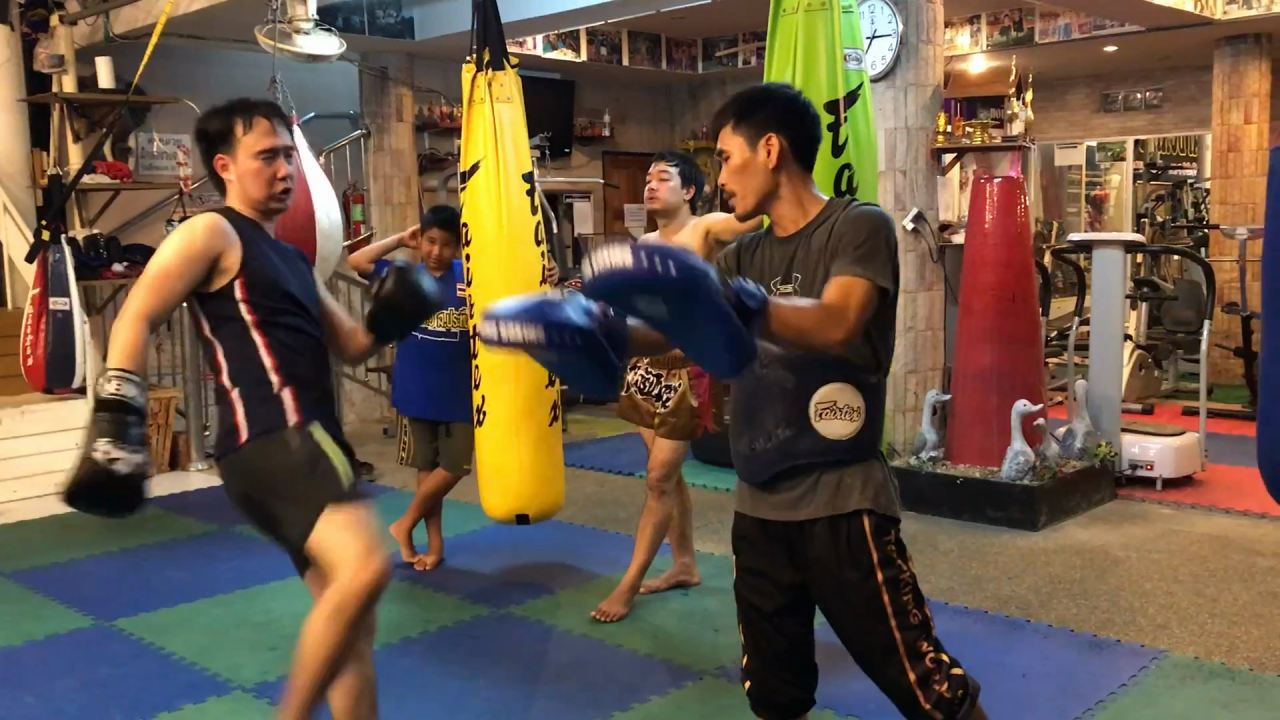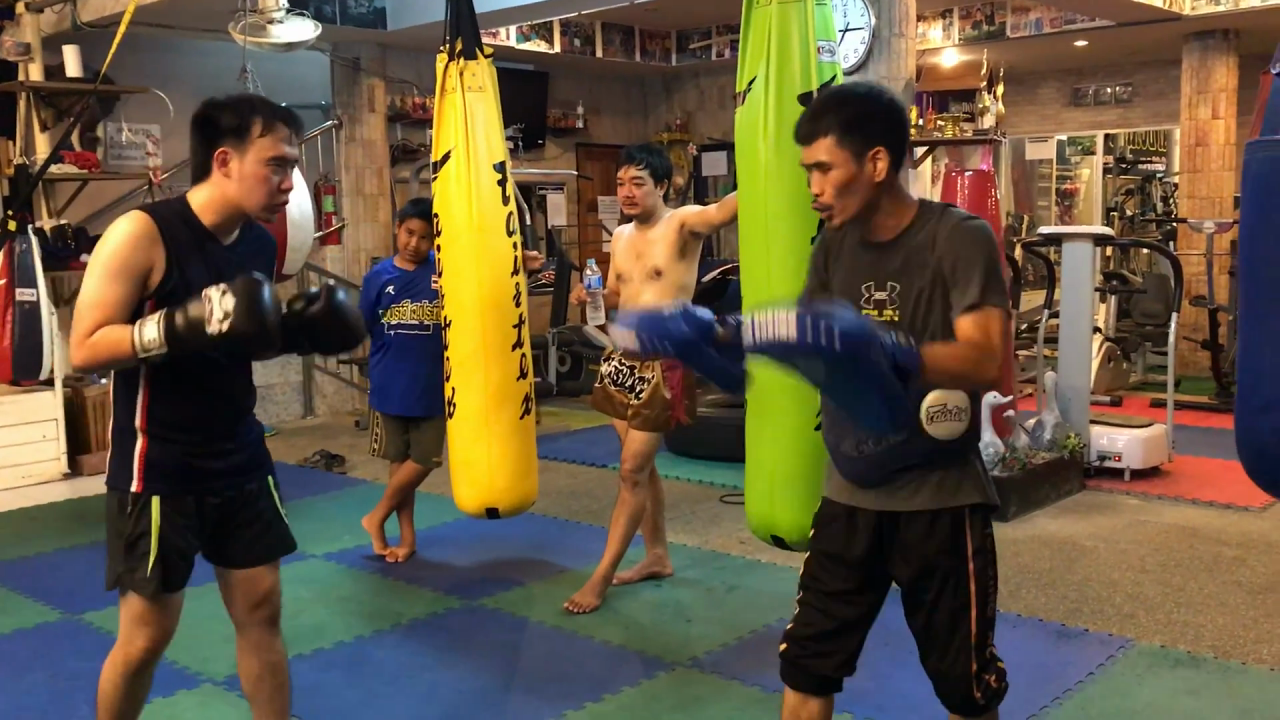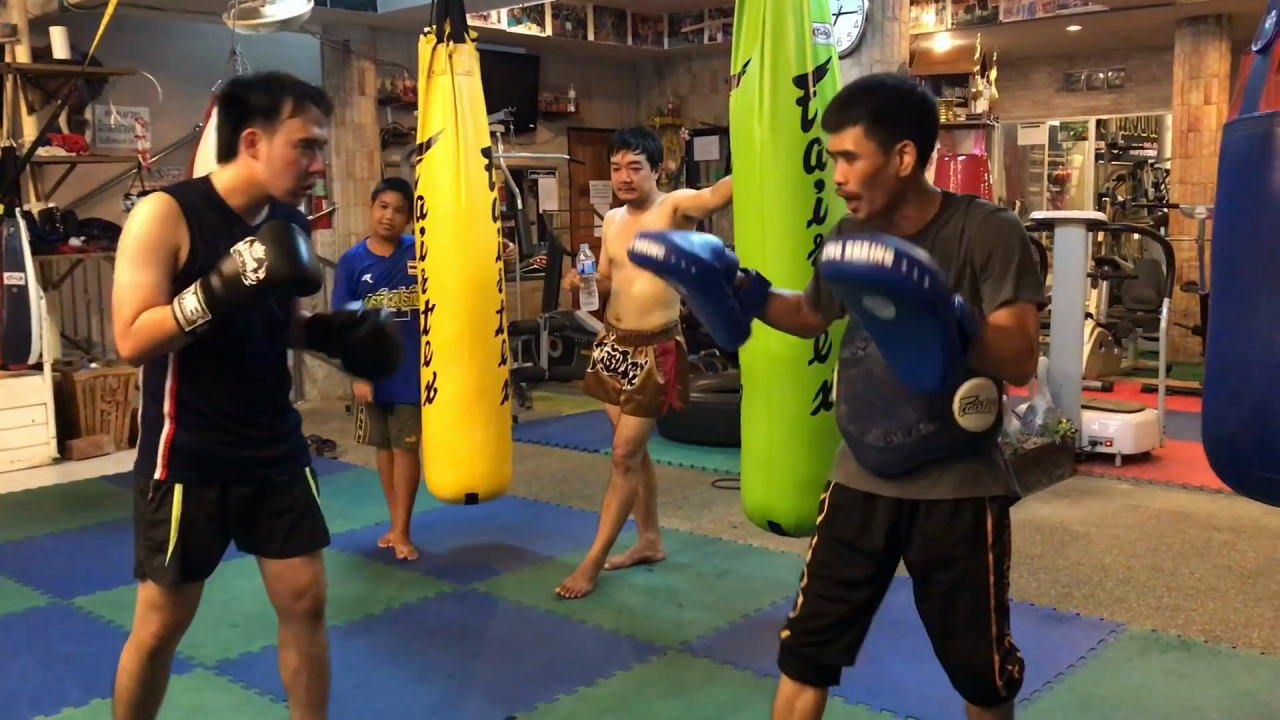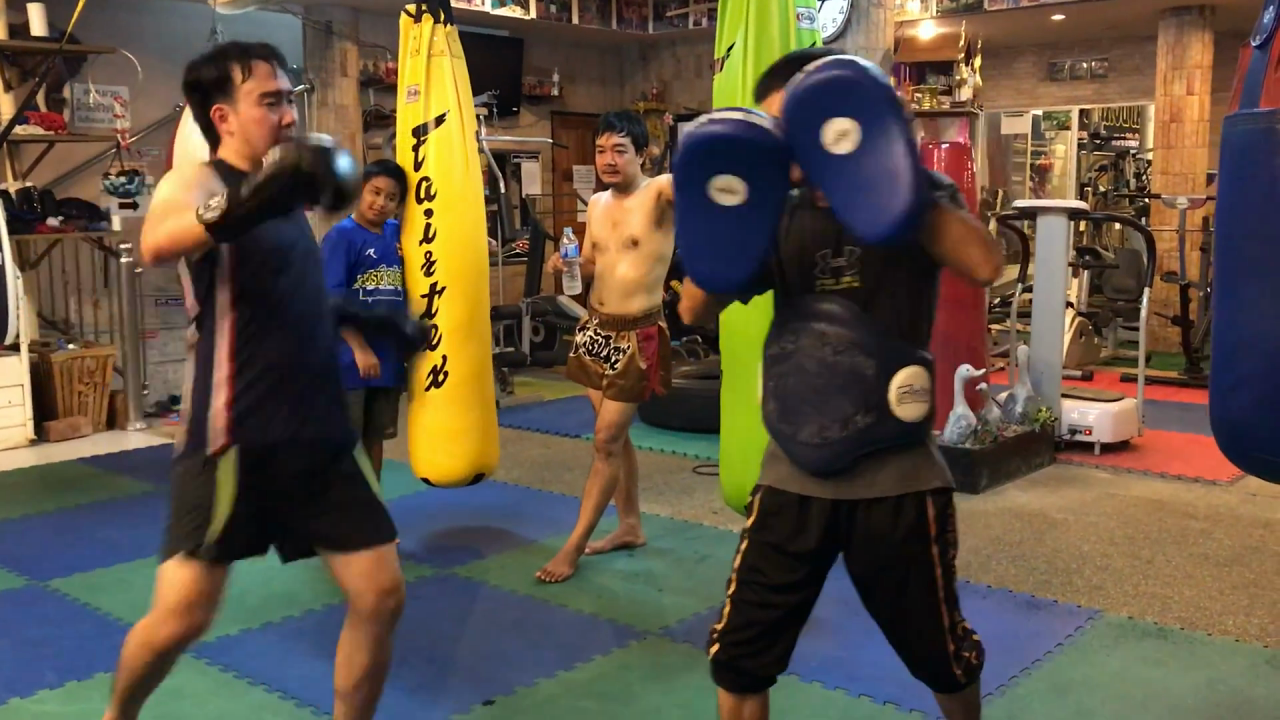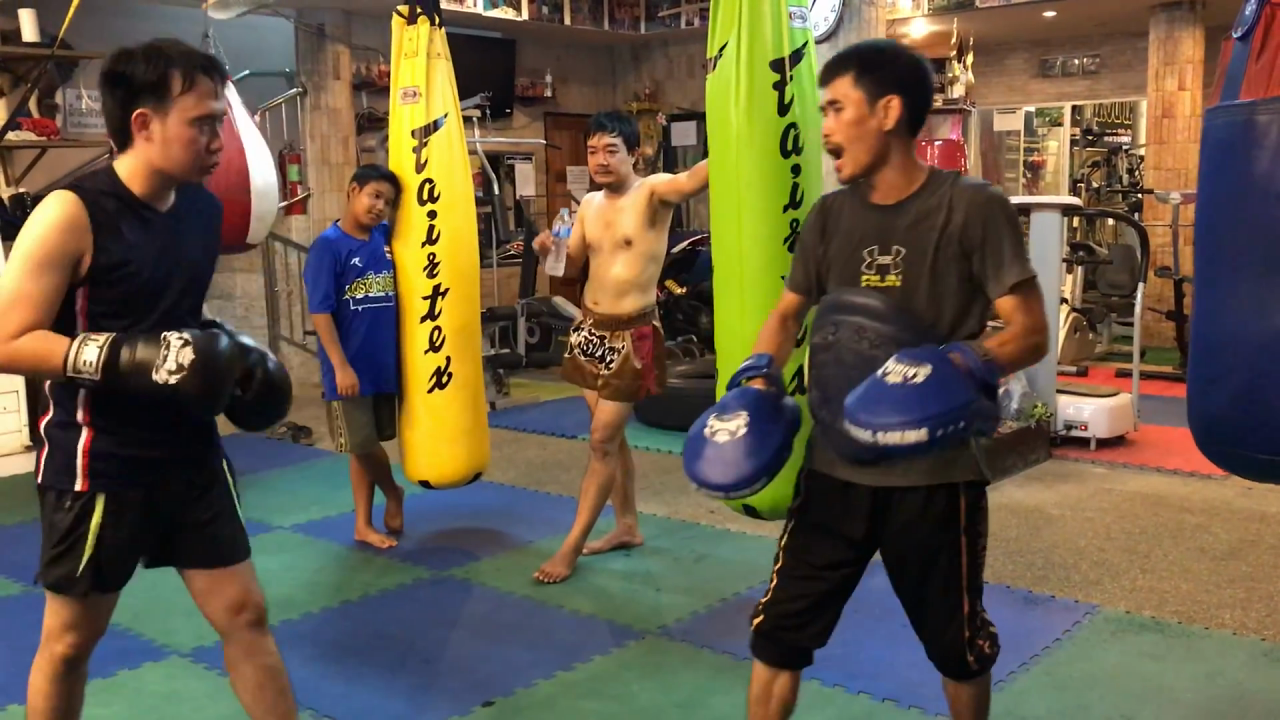
dt=1s
person 1, frame 1
left shoulder: (860, 227)
right shoulder: (748, 253)
left elbow: (836, 326)
right elbow: (672, 331)
left wrist: (717, 296)
right wrist: (592, 325)
left hip: (842, 504)
right hip: (762, 507)
person 1, frame 2
left shoulder: (959, 238)
right shoulder: (836, 245)
left elbow: (986, 362)
right elbow: (799, 330)
left wrist: (880, 352)
right wrist: (715, 334)
left hip: (942, 500)
right hip: (852, 494)
right knee: (808, 660)
person 1, frame 3
left shoulder: (988, 233)
right shoulder: (852, 234)
left elbow: (1019, 364)
right elbow: (813, 315)
left hip: (958, 486)
right hip: (862, 481)
right knee: (809, 646)
person 1, frame 4
right shoulder: (780, 217)
left elbow: (985, 264)
right elbow: (692, 311)
left hip: (897, 476)
right hip: (795, 474)
left knee: (944, 657)
right knee: (738, 656)
person 1, frame 5
left shoulder: (973, 208)
right shoulder: (829, 216)
left elbow: (1029, 331)
right elbow: (788, 312)
right wrist: (755, 383)
left hip: (935, 471)
right hip: (836, 466)
left knee: (957, 644)
right knee: (778, 632)
person 2, frame 1
left shoulder: (288, 259)
right shoulder: (210, 234)
left elbow: (352, 345)
right elbow: (133, 323)
left wrist: (399, 307)
right wrist: (116, 420)
left hip: (304, 443)
right hip: (271, 440)
left knee: (362, 612)
right knee: (362, 572)
person 2, frame 2
left shoulder: (259, 244)
right shoulder: (140, 233)
right elbow: (85, 348)
left wrist: (295, 329)
right wrist: (185, 321)
left hip: (239, 460)
right hip: (158, 469)
left knee: (260, 610)
right knee: (146, 633)
person 2, frame 3
left shoulder: (289, 224)
right shoulder: (164, 215)
right elbow: (131, 340)
left wrist: (328, 330)
right wrist: (220, 288)
left hip: (275, 450)
right hip: (187, 456)
left knee: (304, 602)
right knee: (161, 621)
person 2, frame 4
left shoulder: (286, 200)
right shoulder: (198, 181)
right elbow: (156, 244)
right wrist: (244, 201)
left hip: (318, 435)
right hip: (238, 433)
left knee: (381, 594)
right knee: (181, 616)
person 2, frame 5
left shoulder: (204, 209)
right shoulder: (70, 214)
left wrist: (228, 352)
right wrist: (129, 357)
left hip: (189, 455)
right hip: (96, 462)
left knee: (244, 615)
right knee: (69, 641)
person 3, frame 1
left shoulder: (708, 230)
right shoulder: (645, 244)
left elbow: (750, 217)
left hip: (688, 372)
right hip: (648, 367)
left knee: (659, 479)
right knee: (668, 471)
left ankle: (629, 584)
right ankle: (684, 565)
person 3, frame 2
left shoulder: (684, 222)
right shoulder: (621, 235)
left elbow: (724, 211)
right wrist: (591, 295)
left hip: (661, 365)
right hip: (621, 360)
left knee: (632, 470)
right knee: (640, 464)
left ankle: (602, 575)
right ankle: (657, 556)
person 3, frame 3
left shoulder: (677, 208)
right shoulder: (611, 220)
left elbow: (719, 193)
right wrist: (582, 281)
left hip: (654, 350)
right hip: (612, 345)
left knee: (625, 455)
right knee: (633, 448)
left ankle: (593, 560)
right ankle: (649, 541)
person 3, frame 4
left shoulder: (659, 193)
right shoulder: (596, 203)
right wrist: (566, 264)
left hip: (637, 335)
right hip: (596, 328)
left knee: (605, 440)
right knee: (613, 433)
left ankle: (574, 545)
right ankle: (630, 525)
person 3, frame 5
left shoulder: (654, 191)
right shoulder: (588, 205)
left elbow: (696, 177)
right elbow: (572, 263)
right wrist: (550, 249)
left hip: (632, 334)
right hip: (591, 329)
left knee: (601, 440)
right knee: (610, 434)
left ankle: (572, 545)
right ankle: (627, 525)
person 4, frame 1
left shoulder: (471, 275)
right elbow: (356, 261)
right wrist: (402, 238)
left hip: (459, 396)
right hip: (417, 393)
left knee: (455, 466)
right knee: (426, 466)
left ankle: (406, 524)
right ankle: (434, 541)
person 4, frame 2
left shoulder: (443, 270)
right shoulder: (379, 276)
left wrist: (521, 260)
left hip: (432, 386)
right hip: (389, 386)
left knee: (422, 460)
right knee: (400, 459)
left ankle: (377, 516)
right ankle: (406, 534)
person 4, frame 3
left shoulder: (422, 251)
right shoulder: (352, 261)
left wrist: (499, 248)
right wrist: (358, 376)
left hip: (411, 371)
left knee: (406, 445)
right knee: (384, 446)
left ankle: (402, 530)
right ankle: (395, 523)
person 4, frame 4
left shoulder: (397, 234)
right shoulder: (342, 236)
right elbow: (330, 296)
right wrist: (360, 349)
left hip: (389, 357)
right hip: (350, 360)
left knee: (376, 437)
person 4, frame 5
left shoulder: (387, 237)
right shoulder: (328, 246)
right elbow: (319, 312)
right wrist: (340, 366)
left hip: (384, 363)
right hip: (350, 367)
left knee: (370, 443)
right knee: (362, 444)
left ankle: (364, 525)
right ankle: (392, 491)
